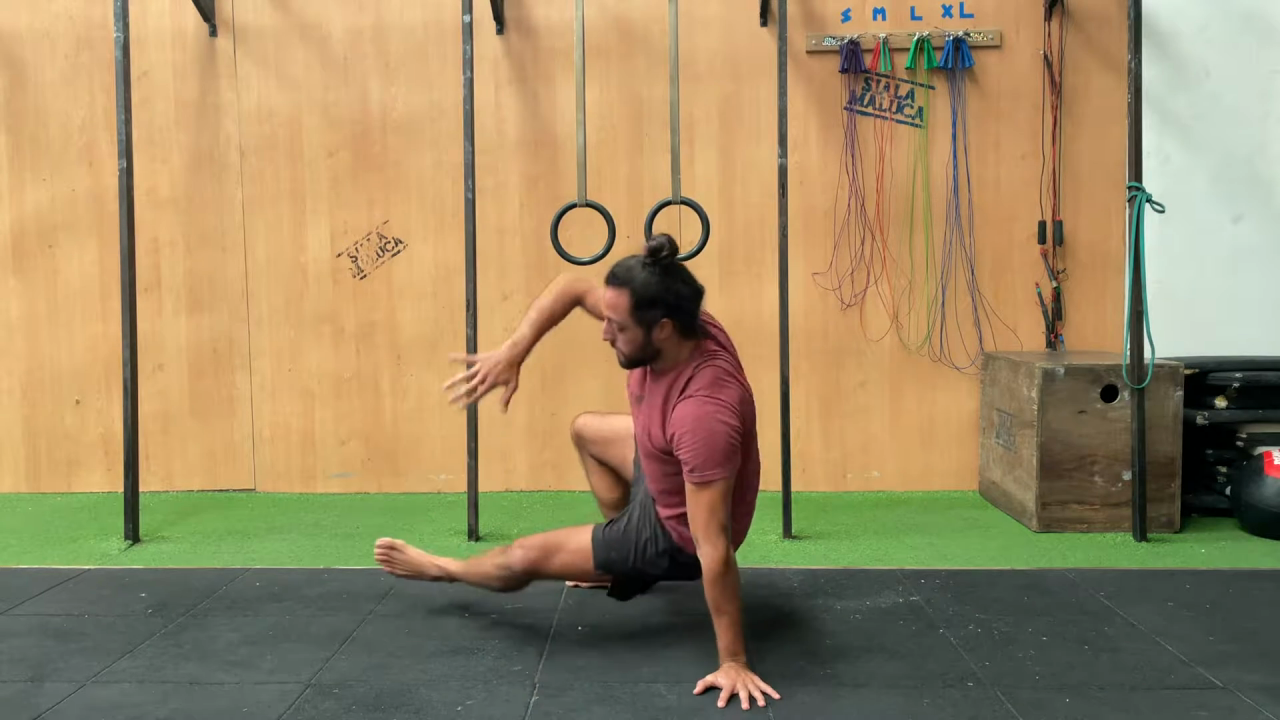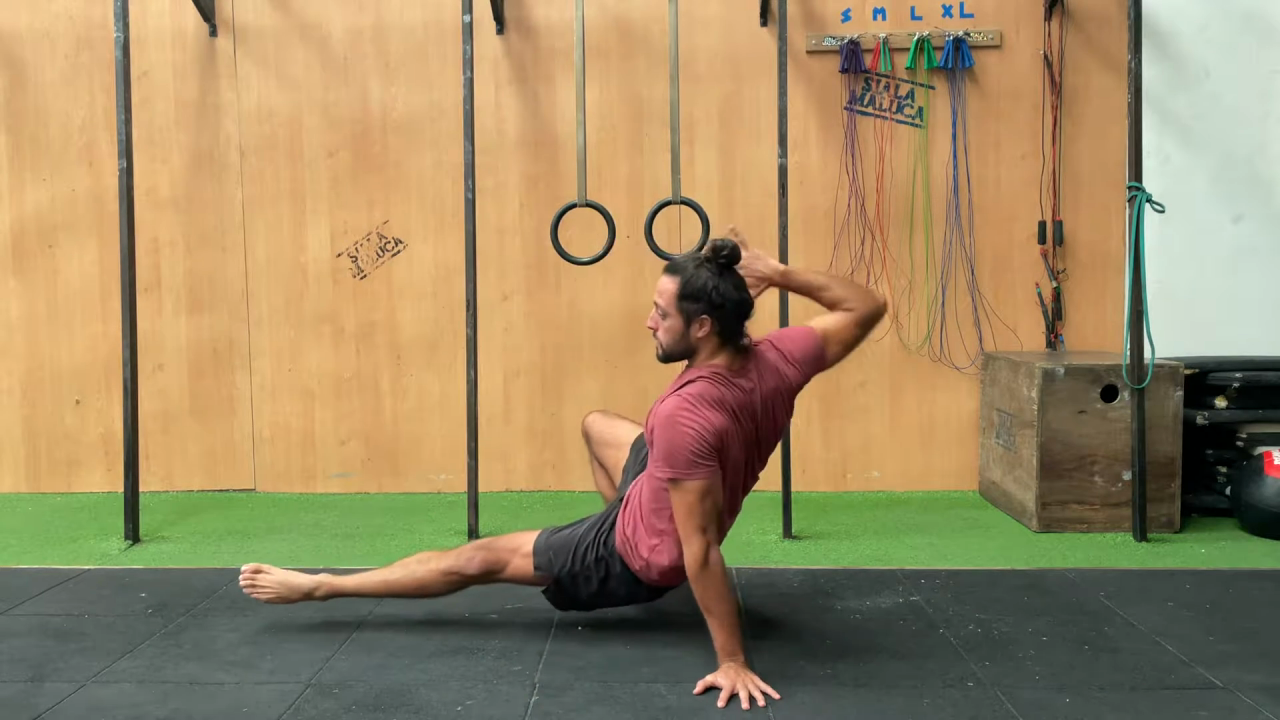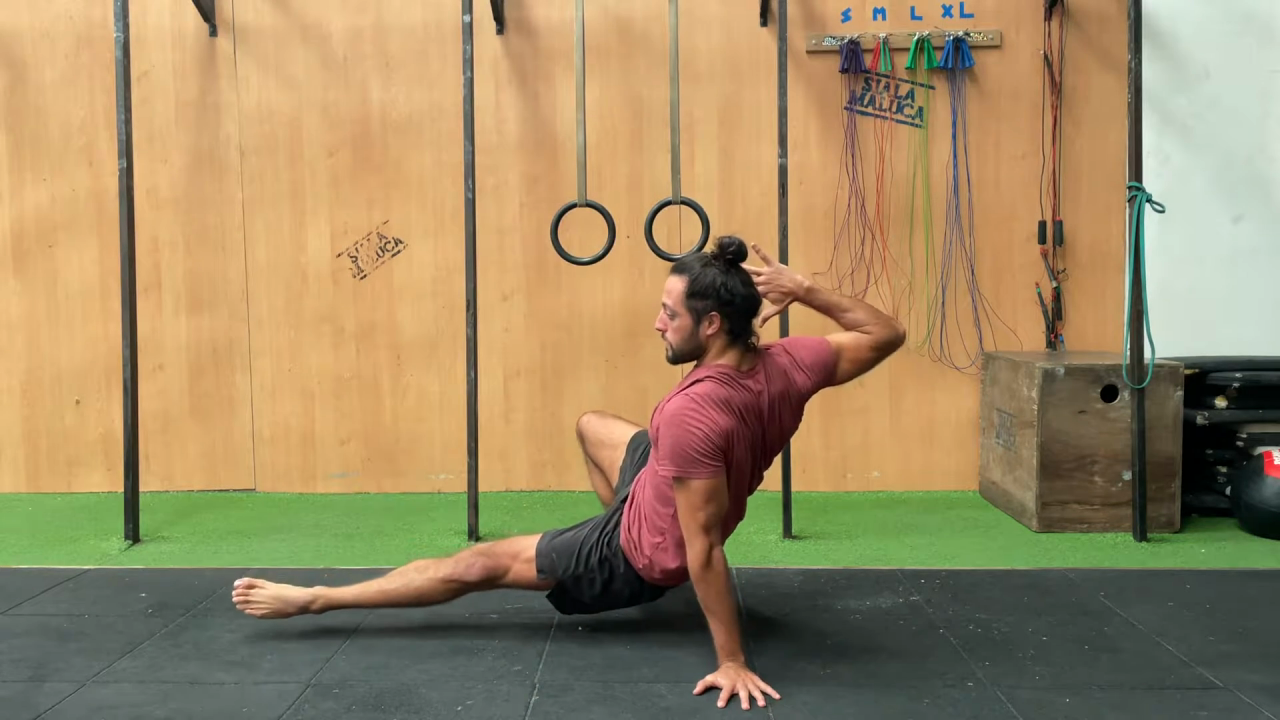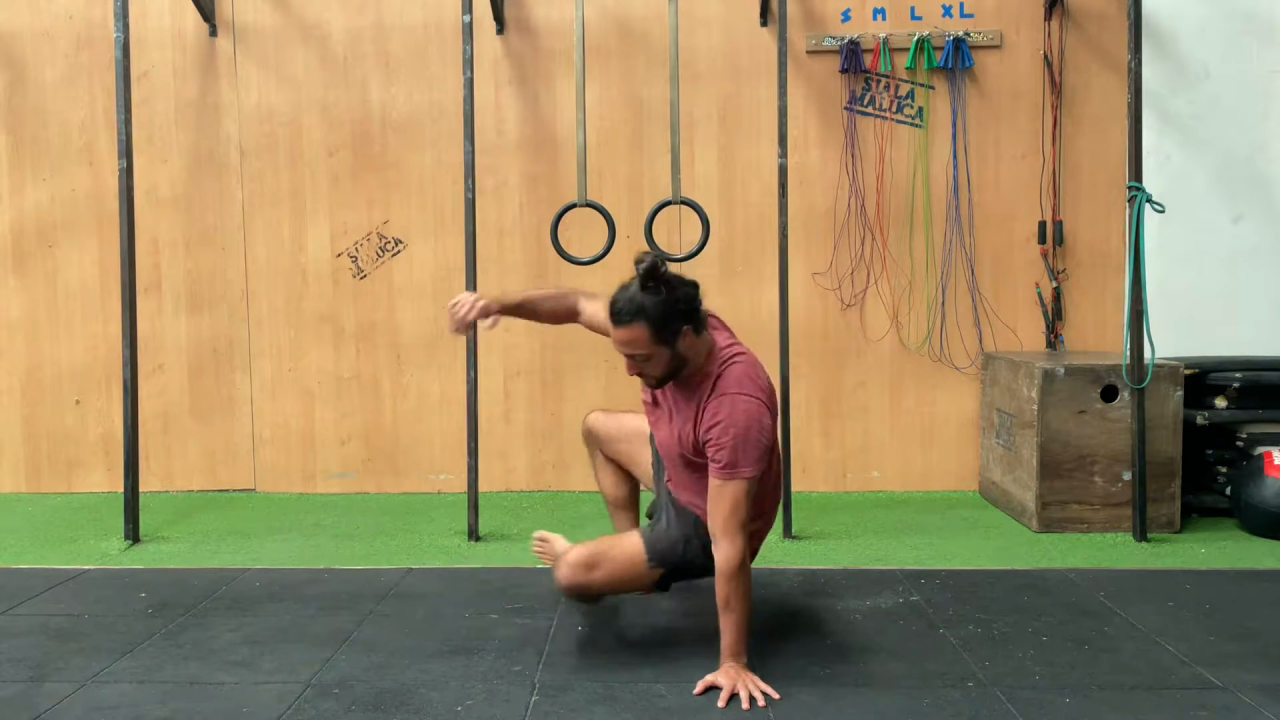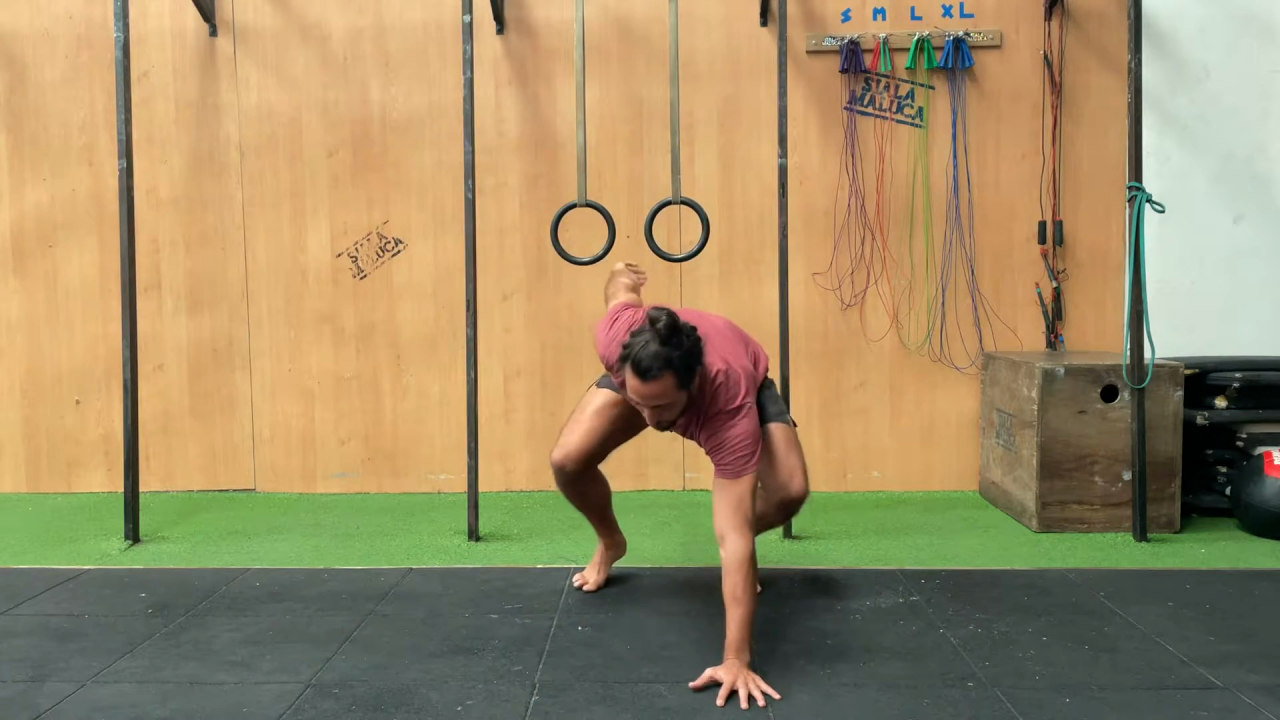
dt=0.5s
person 1, frame 1
left shoulder: (705, 413)
right shoulder: (665, 316)
left elbow: (714, 550)
right elbow: (574, 286)
left wrist: (733, 663)
right wrist: (510, 354)
left hip: (678, 529)
left knee: (523, 557)
right knee: (587, 429)
left ankle: (445, 568)
right ankle: (616, 560)
person 1, frame 2
left shoulder: (684, 417)
right shoulder: (781, 359)
left elbow: (700, 551)
right elbow: (868, 306)
left wrist: (732, 663)
right wrist: (781, 274)
left hip: (638, 555)
right hip: (660, 491)
left knee: (480, 559)
right knee: (596, 426)
left ankle: (317, 586)
person 1, frame 3
left shoulder: (691, 414)
right shoulder: (789, 365)
left elbow: (703, 551)
right elbow: (886, 333)
left wrist: (732, 664)
right wrist: (806, 289)
left hip: (642, 555)
right hip: (662, 488)
left knee: (479, 564)
right knee: (590, 427)
left ankle: (313, 599)
person 1, frame 4
left shoulder: (735, 405)
right shoulder: (660, 315)
left elbow: (729, 543)
right elbow: (573, 305)
left wrist: (735, 663)
right wrist: (499, 300)
left hip: (700, 514)
right hip: (683, 470)
left knee: (573, 576)
right knee: (596, 428)
right ankle: (630, 551)
person 1, frame 5
left shoulder: (731, 410)
right shoulder: (619, 339)
left elbow: (735, 540)
right elbow: (621, 282)
left wrist: (735, 660)
right wrist: (624, 275)
left hip: (742, 376)
right hip: (641, 371)
left knee: (789, 492)
right knee: (567, 462)
right ankle: (609, 544)
